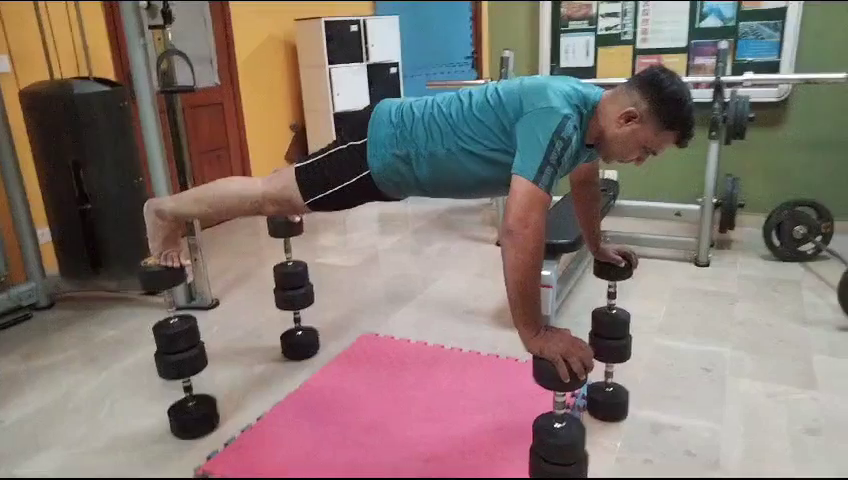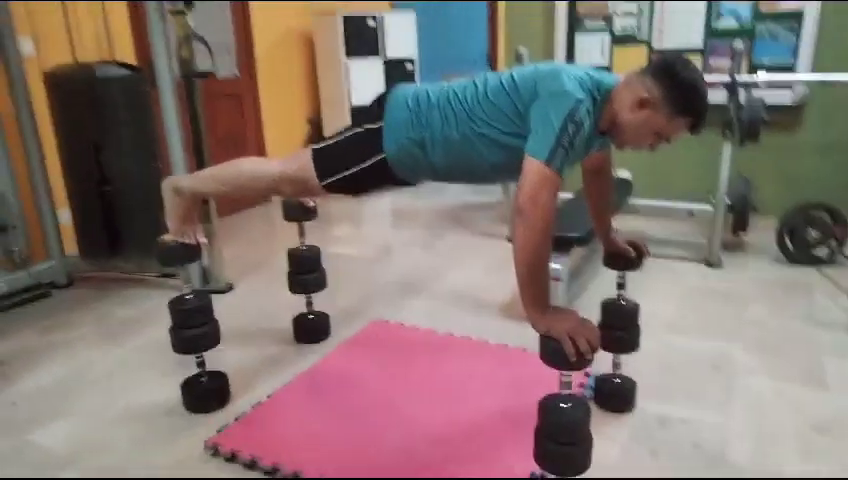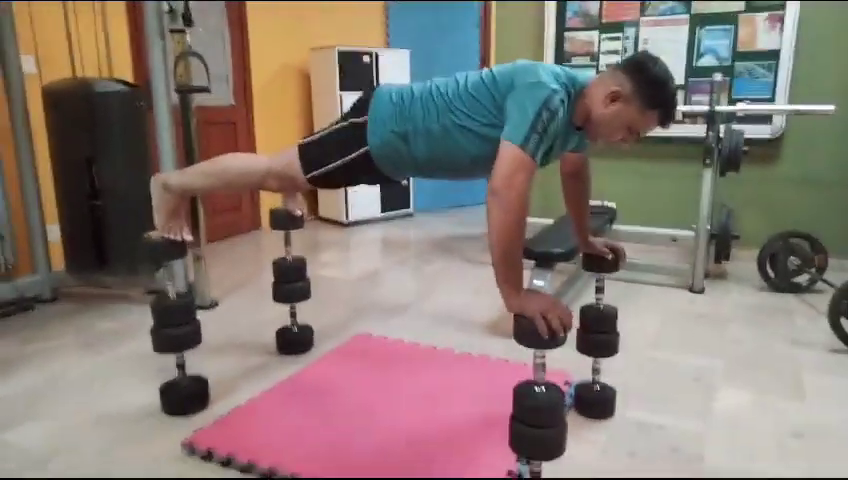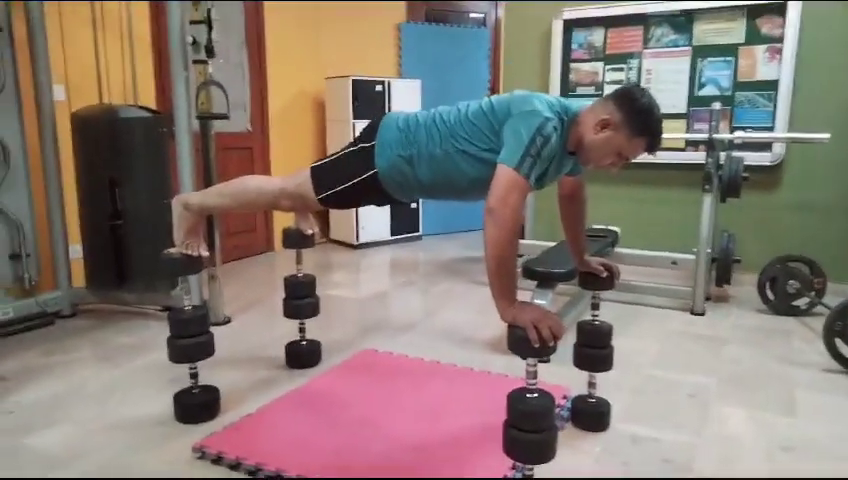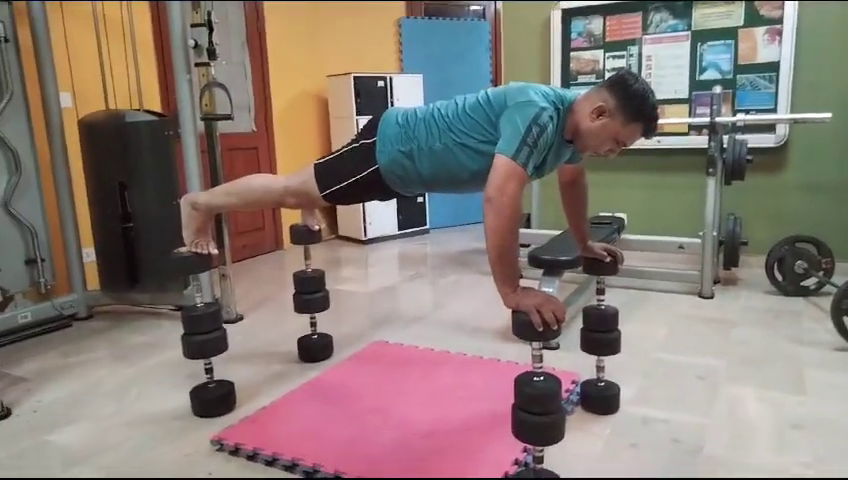
dt=0.5s
person 1, frame 1
left shoulder: (593, 109)
right shoulder: (558, 118)
left elbow: (584, 179)
right elbow: (522, 226)
left wrist: (597, 246)
right wrist: (533, 332)
left hip: (398, 146)
right hip: (387, 149)
right knee: (273, 196)
right ankle: (166, 209)
person 1, frame 2
left shoulder: (605, 99)
right shoulder: (571, 102)
left elbow: (596, 168)
right elbow: (532, 206)
left wrist: (606, 236)
right wrist: (540, 310)
left hip: (415, 136)
right hip: (401, 133)
right knee: (288, 175)
right ankle: (185, 186)
person 1, frame 3
left shoulder: (580, 104)
right shoulder: (547, 95)
left elbow: (574, 170)
right elbow: (506, 190)
left wrist: (586, 239)
right wrist: (514, 294)
left hip: (397, 138)
right hip: (385, 129)
right knee: (276, 170)
right ankle: (172, 184)
person 1, frame 4
left shoulder: (575, 131)
right shoulder: (542, 123)
left elbow: (570, 192)
right elbow: (501, 209)
left wrist: (581, 258)
right wrist: (508, 305)
left hip: (405, 165)
right hip: (391, 154)
right knee: (291, 190)
right ankle: (191, 204)
person 1, frame 5
left shoulder: (573, 121)
right shoulder: (538, 114)
left elbow: (571, 180)
right elbow: (499, 198)
left wrist: (585, 244)
right wrist: (511, 291)
left hip: (405, 159)
right hip: (393, 150)
right knee: (294, 189)
right ankle: (201, 203)
